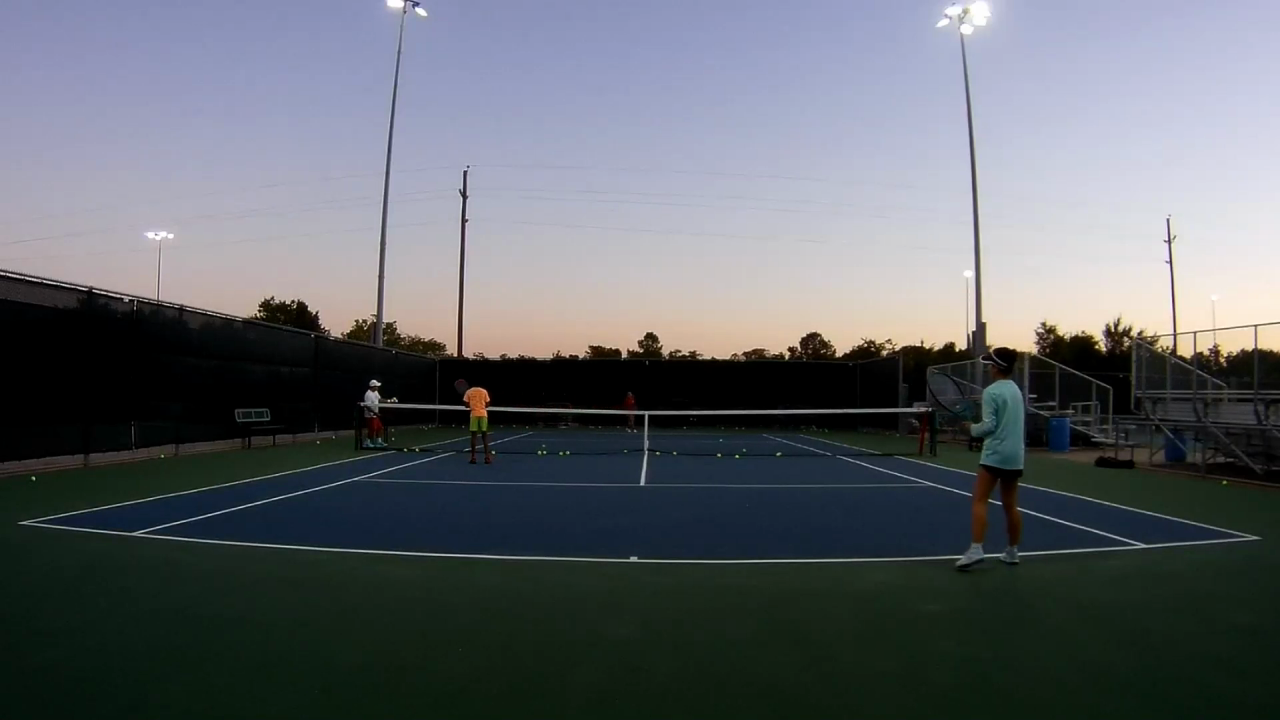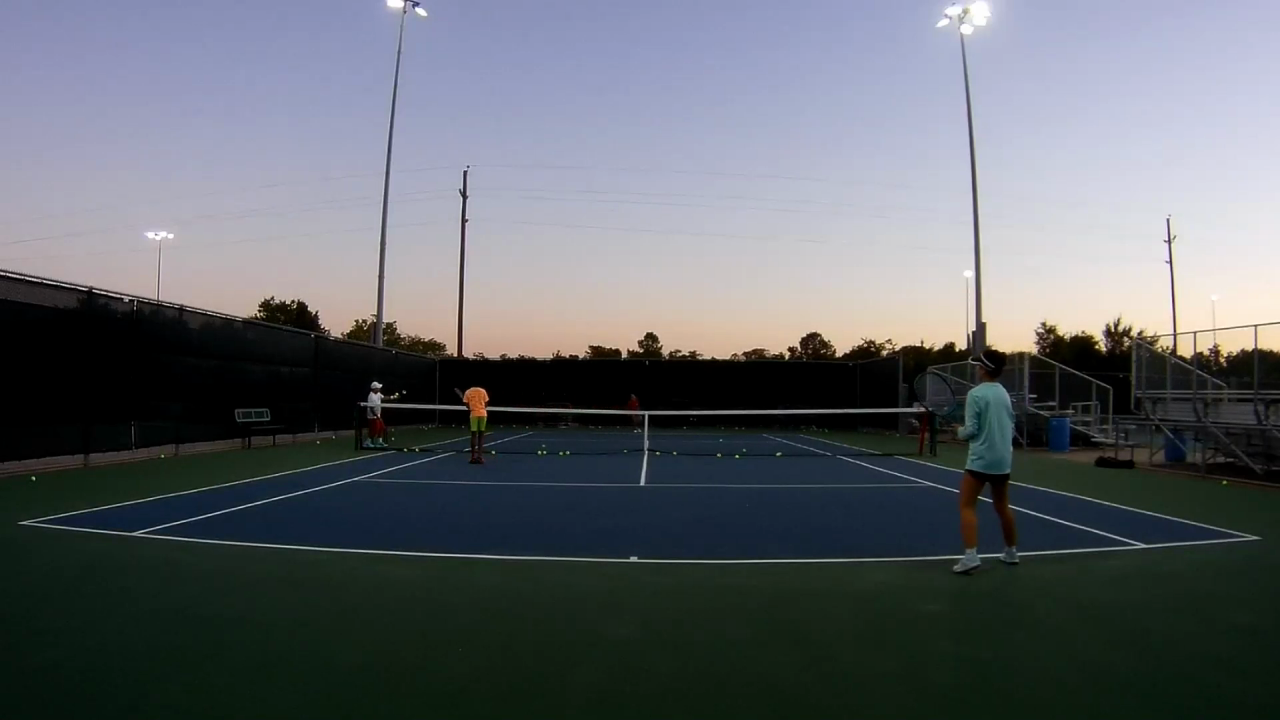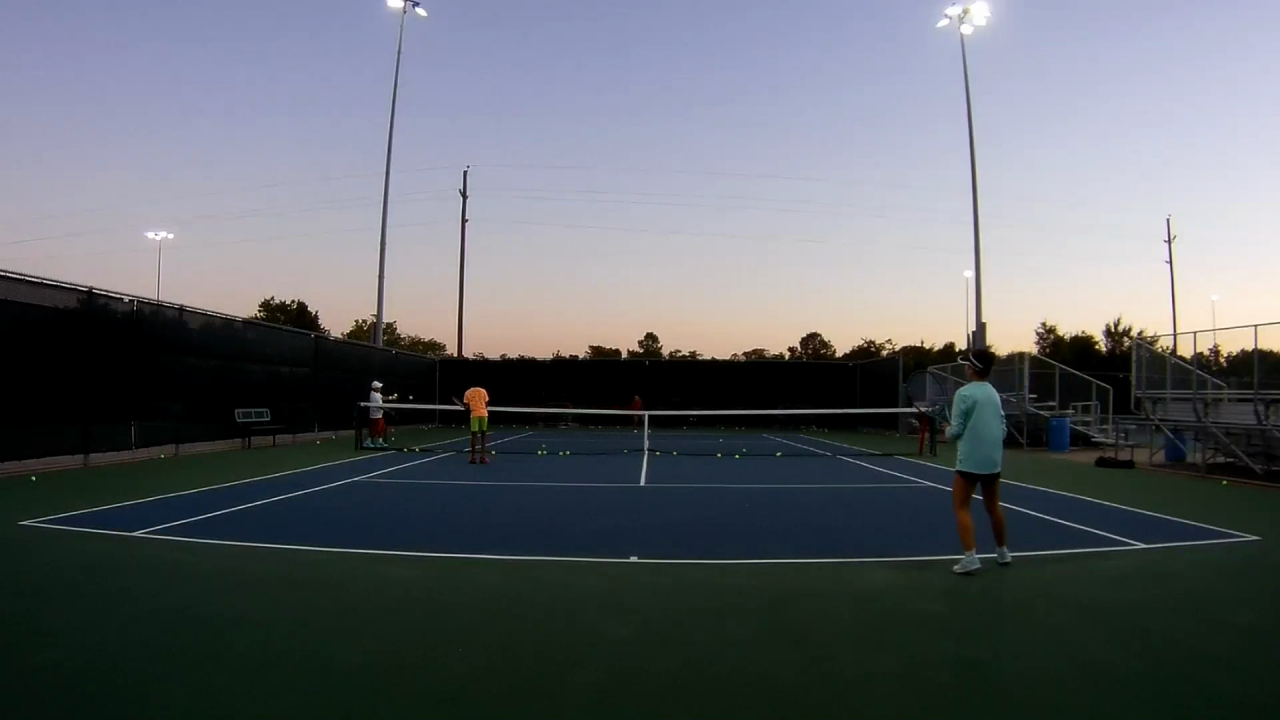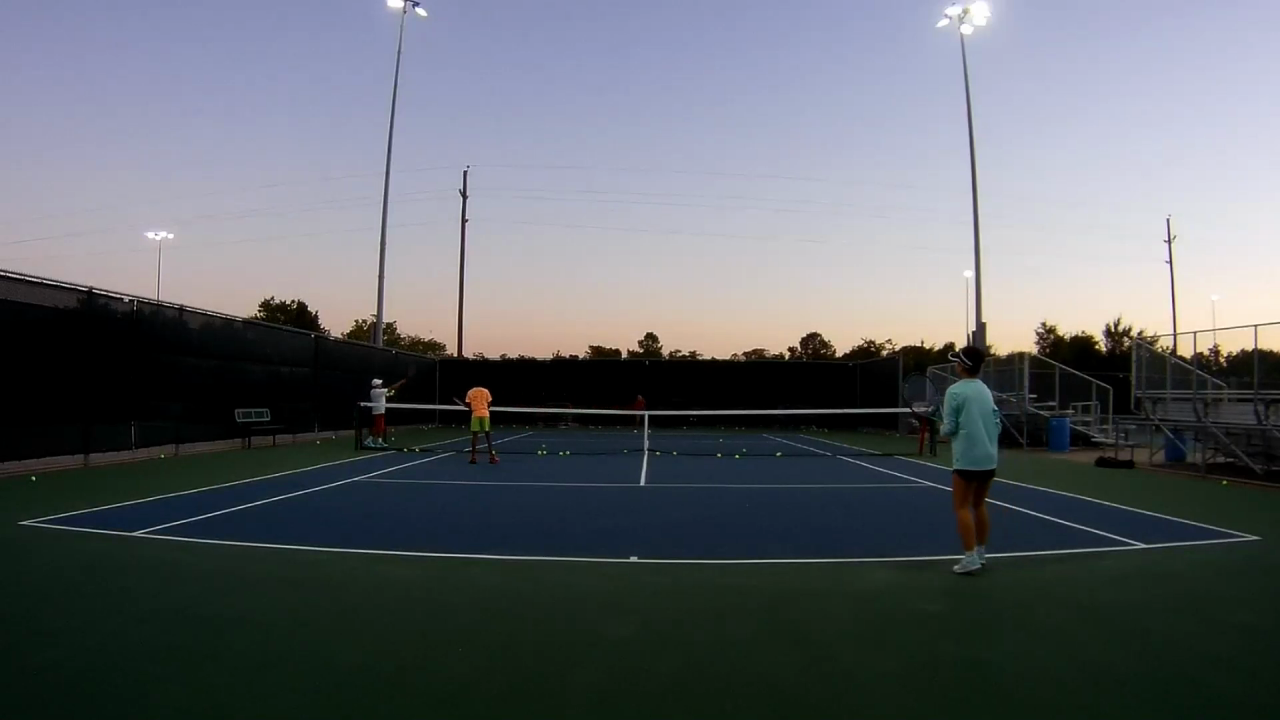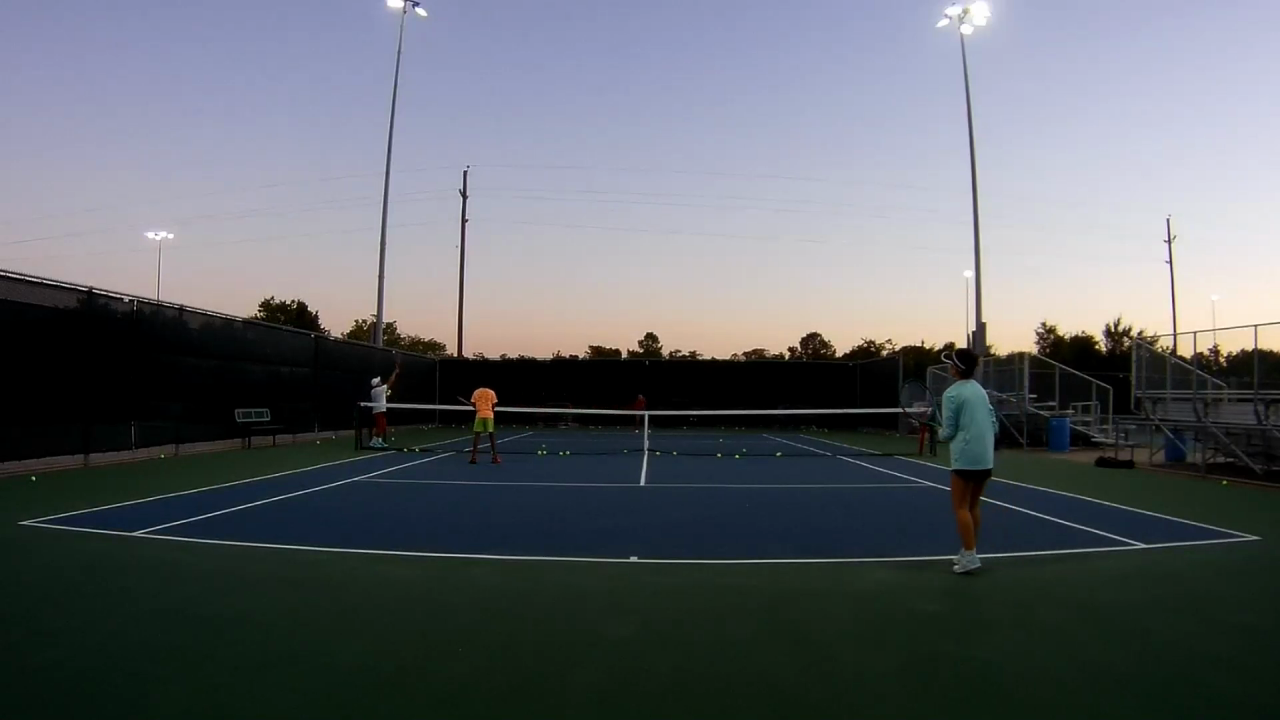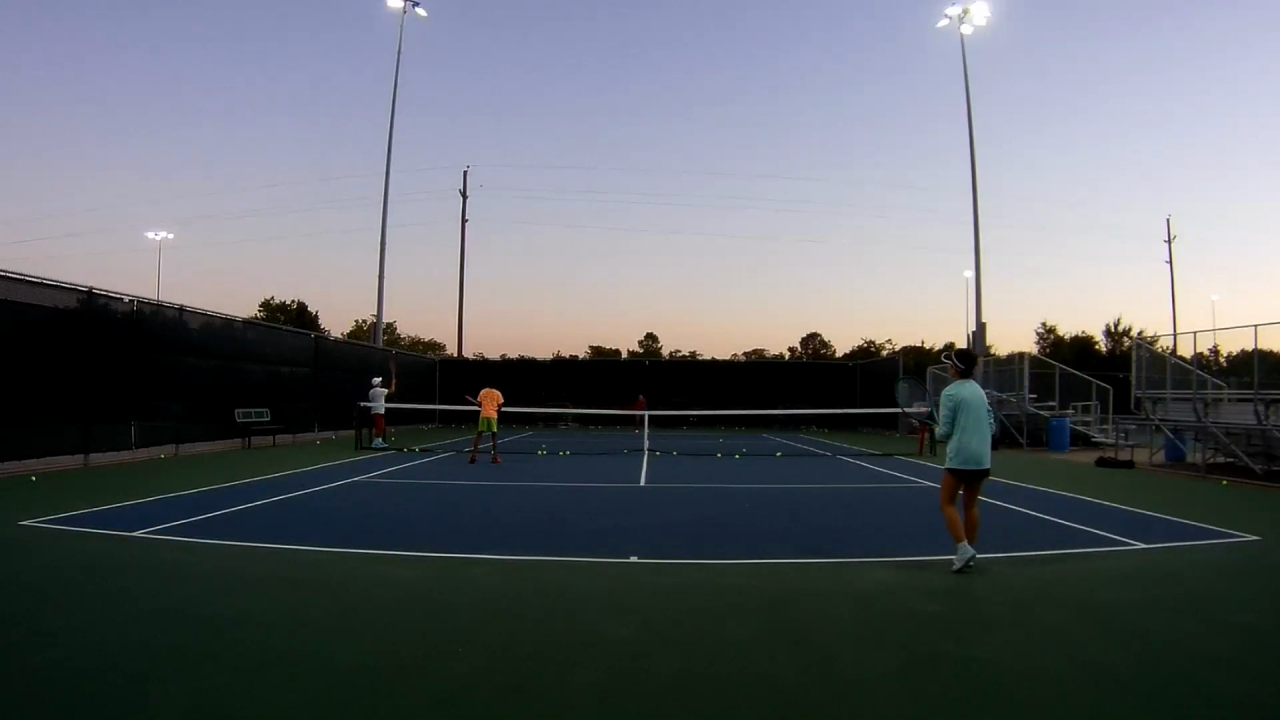
dt=0.2s
person 1, frame 1
left shoulder: (992, 391)
right shoulder: (1016, 390)
left elbow: (988, 426)
left wrist: (972, 428)
left hip: (995, 454)
right hip: (1015, 455)
left knee: (979, 502)
right knee: (1010, 504)
left ankle: (975, 549)
right ankle: (1013, 551)
person 1, frame 2
left shoulder: (976, 394)
right shoulder: (1004, 394)
left elbow: (971, 430)
right elbow: (1010, 428)
left wrist: (959, 431)
left hip: (981, 459)
right hip: (1003, 459)
left knee: (966, 507)
right knee: (1002, 507)
left ankle: (971, 556)
right ankle: (1011, 551)
person 1, frame 3
left shoulder: (964, 393)
right shoulder: (994, 394)
left elbow: (956, 430)
right elbow: (1002, 429)
left wrist: (947, 430)
left hip: (970, 459)
right hip: (993, 460)
left knee: (961, 508)
right knee: (993, 506)
left ankle: (970, 558)
right ankle: (1003, 552)
person 1, frame 4
left shoulder: (955, 391)
right shoulder: (985, 390)
left elbow: (949, 428)
right elbow: (997, 424)
left wrist: (942, 429)
left hip: (967, 457)
right hip: (988, 457)
left knee: (962, 507)
right knee: (979, 505)
left ankle: (970, 558)
right ankle: (980, 551)
person 1, frame 5
left shoulder: (952, 394)
right shoulder: (980, 390)
left elbow: (948, 432)
right elbow: (993, 423)
left wrist: (940, 433)
left hip: (965, 457)
right hip: (985, 457)
left knee: (961, 507)
right knee: (973, 506)
left ankle: (970, 557)
right ankle: (968, 552)
person 1, frame 6
left shoulder: (950, 392)
right shoulder: (979, 391)
left elbow: (945, 430)
right elbow: (991, 425)
left wrist: (937, 432)
left hip: (960, 456)
right hip: (981, 457)
left knee: (947, 504)
right knee: (970, 506)
left ankle: (964, 548)
right ankle: (966, 551)
